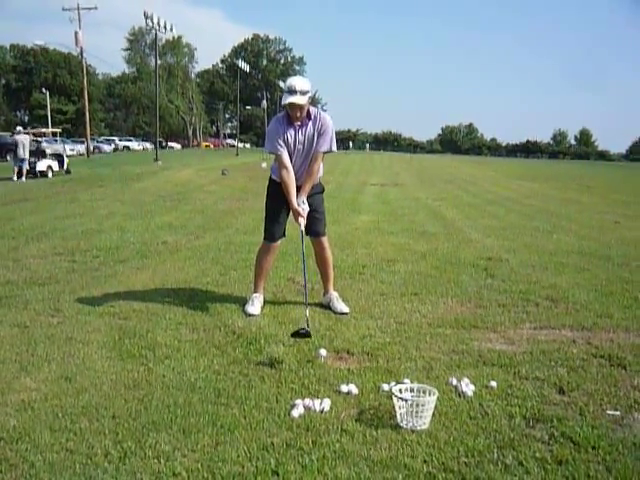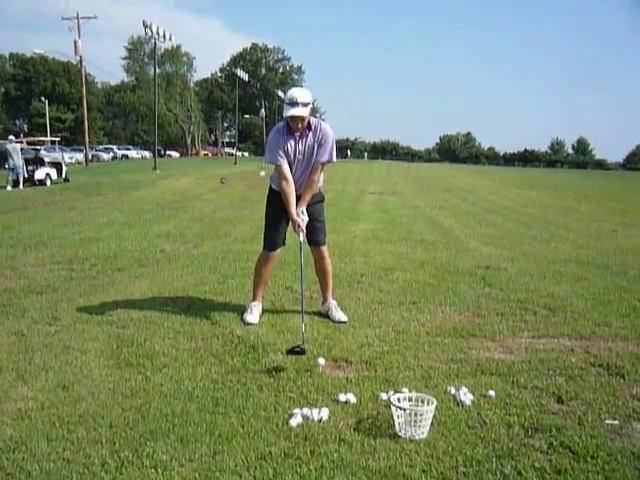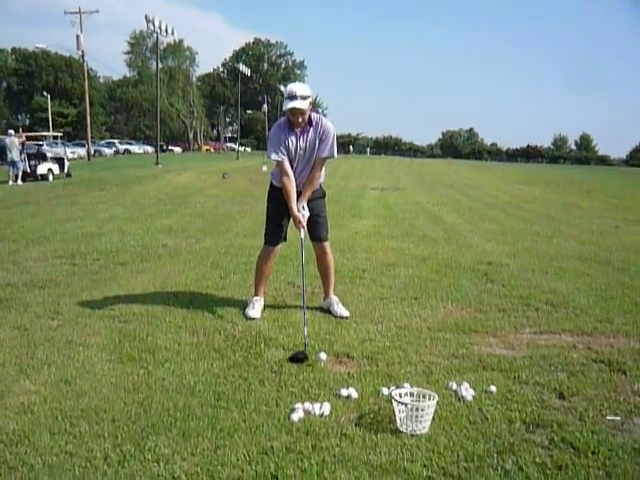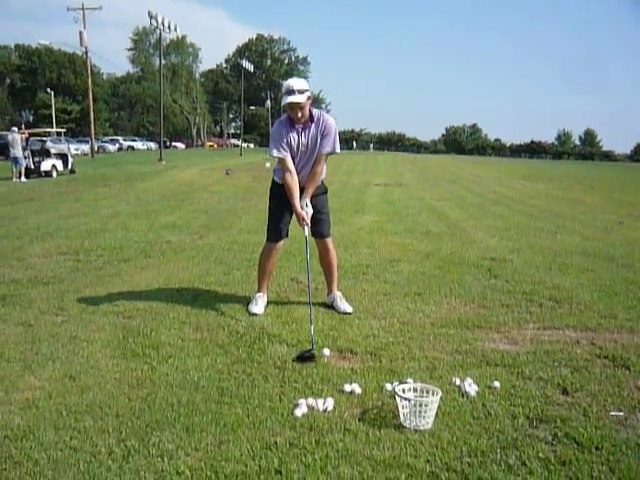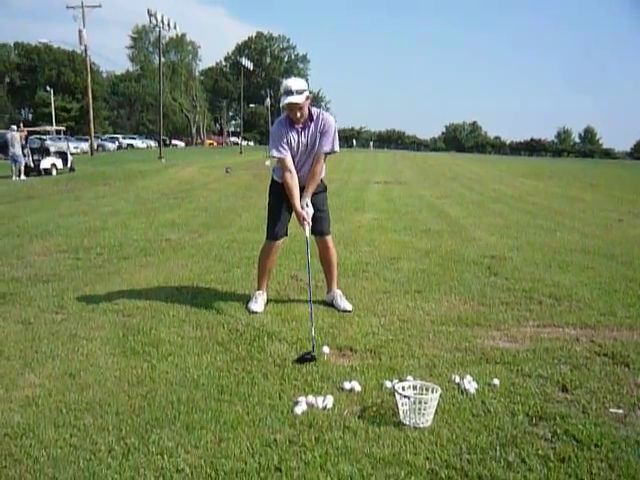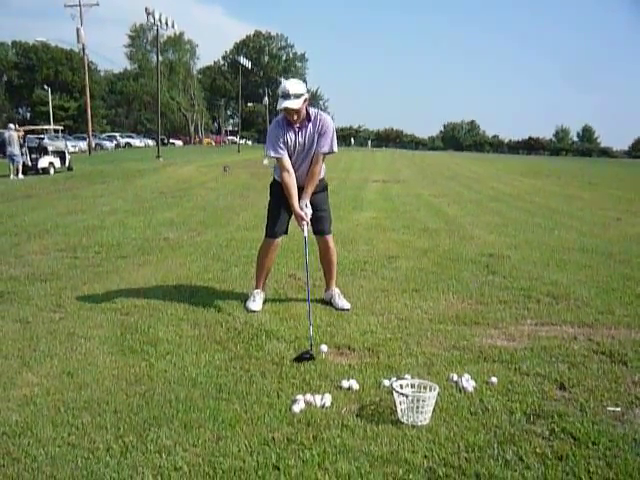
dt=0.3s
person 1, frame 1
left shoulder: (323, 122)
right shoulder: (276, 125)
left elbow: (315, 163)
right elbow: (284, 167)
left wrist: (302, 198)
right wrist: (293, 205)
left hip: (311, 186)
right hip: (280, 186)
left knee: (320, 239)
right knee: (271, 241)
left ankle: (329, 294)
right ankle: (257, 294)
person 1, frame 2
left shoulder: (323, 132)
right shoulder: (277, 135)
left elbow: (316, 173)
right elbow: (285, 178)
left wrist: (302, 207)
right wrist: (292, 214)
left hip: (312, 196)
right hip: (280, 195)
left knee: (321, 249)
right knee: (270, 250)
left ankle: (328, 302)
right ankle: (256, 302)
person 1, frame 3
left shoulder: (325, 128)
right shoulder: (278, 131)
left elbow: (317, 169)
right elbow: (285, 174)
left wrist: (303, 202)
right wrist: (293, 211)
left hip: (312, 191)
right hip: (281, 191)
left knee: (323, 244)
right knee: (271, 245)
left ankle: (330, 298)
right ankle: (258, 298)
person 1, frame 4
left shoulder: (326, 123)
right shoulder: (280, 128)
left elbow: (319, 164)
right elbow: (288, 171)
left wrist: (306, 199)
right wrist: (297, 208)
left hip: (314, 188)
right hip: (283, 188)
left knee: (325, 240)
right knee: (273, 242)
left ankle: (333, 294)
right ankle: (261, 294)
person 1, frame 5
left shoulder: (325, 122)
right shoulder: (279, 128)
left elbow: (318, 163)
right elbow: (287, 170)
left wrist: (306, 199)
right wrist: (296, 208)
left hip: (314, 186)
right hip: (283, 186)
left knee: (325, 238)
right knee: (273, 240)
left ankle: (333, 292)
right ankle: (260, 292)
person 1, frame 6
left shoulder: (323, 122)
right shoulder: (277, 127)
left elbow: (317, 164)
right elbow: (285, 170)
left wrist: (306, 199)
right wrist: (295, 207)
left hip: (315, 185)
right hip: (283, 186)
left knee: (326, 238)
right knee: (272, 238)
left ankle: (332, 290)
right ankle: (258, 290)
